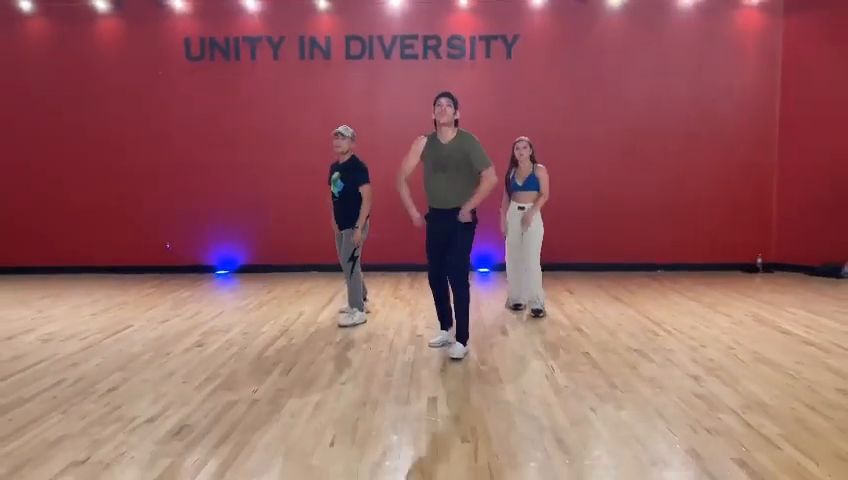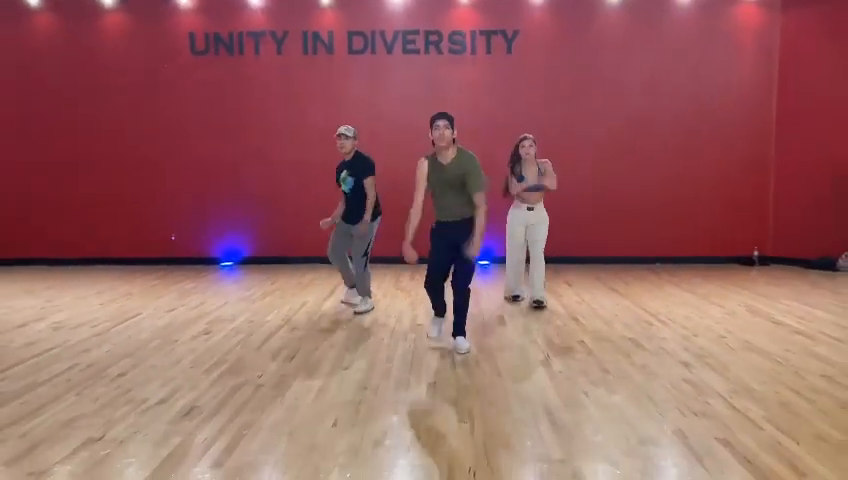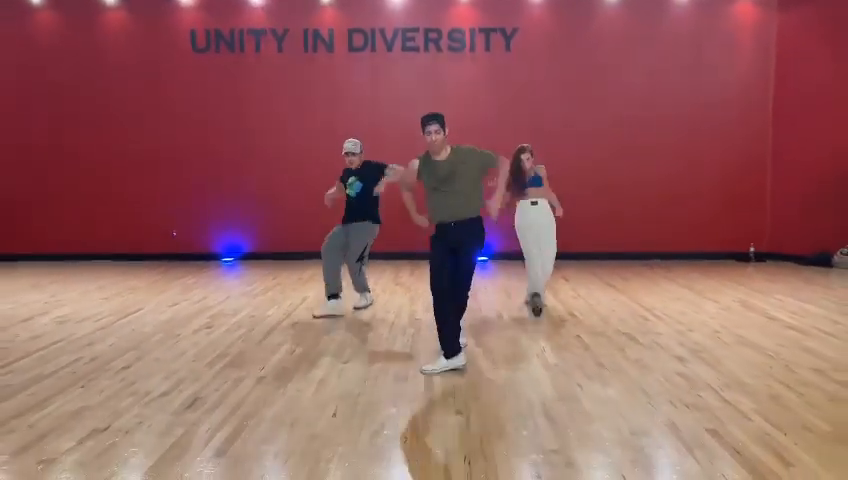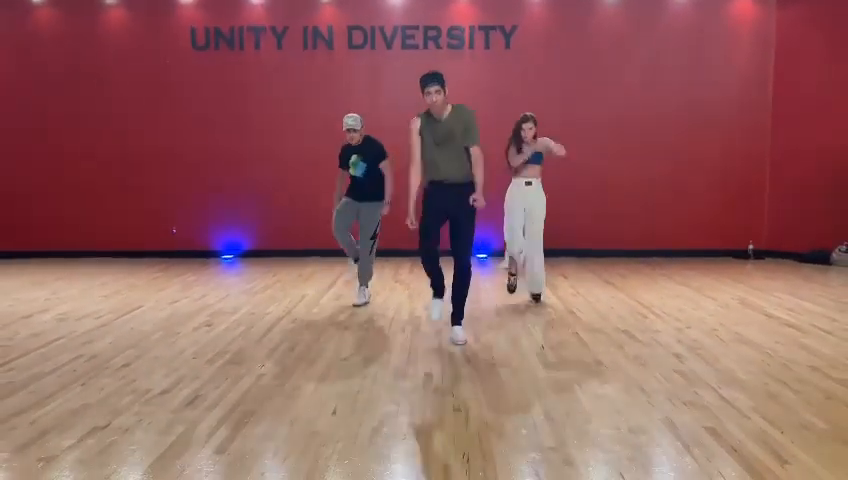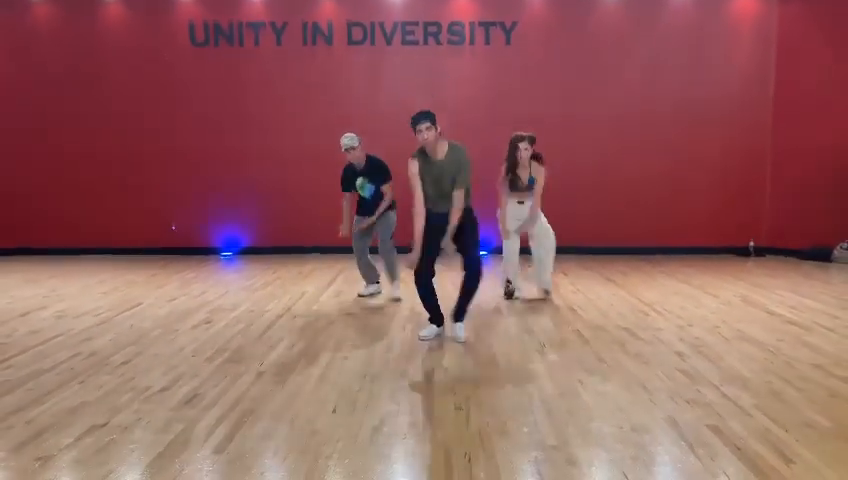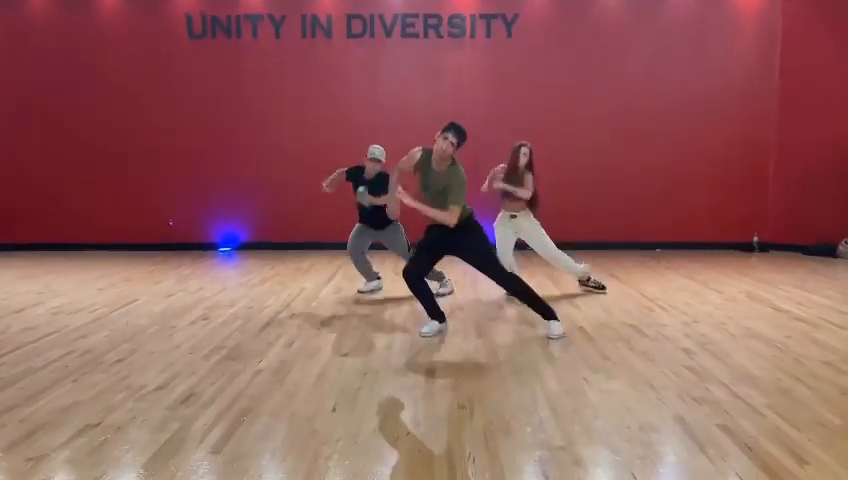
dt=0.3s
person 1, frame 1
left shoulder: (469, 142)
right shoulder: (423, 143)
left elbow: (491, 177)
right elbow: (401, 177)
left wrist: (469, 206)
right wrist: (412, 208)
left hip: (462, 219)
right hip: (435, 217)
left knee: (458, 276)
right knee: (436, 277)
left ankle: (460, 339)
right ankle: (446, 327)
person 1, frame 2
left shoulder: (468, 161)
right shoulder: (425, 163)
left elbow: (481, 204)
right elbow: (418, 203)
left wrist: (476, 240)
right wrist: (407, 241)
left hip: (468, 226)
right hip: (443, 228)
left knee: (461, 283)
right knee: (433, 281)
left ankle: (459, 334)
right ankle: (439, 314)
person 1, frame 3
left shoulder: (466, 155)
right shoulder: (417, 165)
left elbow: (502, 161)
right elbow: (404, 188)
left wrist: (498, 196)
right wrist: (416, 215)
left hip: (470, 228)
right hip: (442, 231)
left knee: (461, 281)
right knee: (440, 287)
left ankle: (454, 328)
right ankle: (452, 351)
person 1, frame 4
left shoulder: (465, 115)
right shoulder: (419, 123)
left elbow: (476, 154)
right elbow: (416, 166)
left wrist: (479, 191)
right wrist: (411, 208)
left hip: (464, 191)
right hip: (435, 191)
left knee: (463, 258)
right knee: (426, 245)
left ankle: (457, 321)
right ankle: (438, 292)
person 1, frame 5
left shoulder: (459, 154)
right shoulder: (415, 162)
left elbow: (460, 198)
right elbow: (419, 203)
left wrist: (449, 237)
right wrist: (417, 248)
left hip: (461, 218)
right hip: (433, 220)
left knee: (474, 270)
right knee: (422, 275)
left ankle: (458, 319)
right ankle: (436, 322)
person 1, frame 6
left shoulder: (456, 176)
right shoulder: (419, 155)
left elbow: (451, 219)
right elbow: (397, 171)
left wrist: (413, 203)
right wrist: (394, 197)
left hip: (465, 229)
right hip: (437, 230)
left knee: (501, 276)
right knee: (411, 274)
left ankle: (550, 317)
right ankle: (438, 320)
person 2, frame 1
left shoulder: (358, 167)
right shoulder: (335, 167)
left elbow: (367, 199)
left wrist: (358, 229)
right wrist: (334, 221)
left hip: (355, 225)
right hip: (341, 224)
left knee: (350, 264)
right knee: (347, 264)
left ankle: (358, 311)
right ankle: (360, 301)
person 2, frame 2
left shoulder: (364, 162)
right shoulder: (341, 167)
left elbow: (371, 191)
left wrist: (367, 218)
right wrist: (332, 218)
left hip: (365, 218)
right hip: (347, 218)
left knee: (359, 258)
right knee: (334, 253)
left ankle: (366, 299)
right ankle: (353, 289)
person 2, frame 3
left shoulder: (373, 168)
right shoulder: (346, 173)
left elbow: (399, 171)
right elbow: (338, 188)
left wrist: (383, 181)
right wrist: (331, 193)
left hip: (366, 223)
right hip: (347, 224)
left knee: (354, 260)
right knee: (328, 252)
left ankle: (365, 295)
right ankle: (334, 301)
person 2, frame 4
left shoulder: (374, 146)
right shoulder: (345, 150)
left elbow: (388, 173)
left wrist: (387, 202)
right wrist: (337, 197)
left hip: (374, 201)
right hip: (353, 199)
left knee: (367, 244)
right knee: (338, 227)
left ankle: (363, 287)
right ankle: (357, 259)
person 2, frame 5
left shoulder: (378, 166)
right shoulder: (347, 173)
left elbow: (389, 195)
right elbow: (347, 199)
left wrist: (374, 217)
right wrist: (346, 223)
left hip: (384, 212)
right hip: (363, 215)
left knee: (385, 246)
right knee: (359, 250)
left ankle: (394, 282)
right ankle: (373, 283)
person 2, frame 6
left shoulder: (385, 180)
right shoulder: (355, 172)
left elbow: (394, 214)
right elbow: (342, 173)
left wrist: (373, 200)
right wrist: (329, 182)
left hip: (387, 225)
right hip: (365, 225)
left knee: (409, 256)
right knee: (353, 250)
left ankle: (442, 280)
right ankle: (373, 280)
person 3, frame 1
left shoulder: (540, 170)
right shoulder: (511, 172)
left elbow: (545, 195)
right elbow: (505, 198)
left wrist: (531, 212)
right wrist: (504, 218)
left hip: (533, 217)
right hip: (513, 215)
left knee: (532, 260)
right knee: (514, 259)
left ankle: (537, 303)
right ankle: (517, 298)
person 3, frame 2
left shoulder: (545, 165)
right shoulder: (514, 168)
left elbow: (553, 185)
right elbow: (513, 190)
left wrist: (538, 180)
right wrist: (527, 182)
left hip: (538, 214)
right hip: (518, 213)
left knee: (537, 254)
right knee: (515, 254)
left ankle: (538, 295)
right ankle: (514, 290)
person 3, frame 3
left shoulder: (540, 171)
right shoulder: (514, 177)
left elbow: (548, 191)
right elbow: (507, 196)
left wrist: (557, 207)
left hip: (544, 214)
right hip: (524, 215)
left knee: (547, 255)
right knee: (533, 255)
left ankle: (536, 293)
right ankle: (534, 293)
person 3, frame 4
left shoulder: (542, 143)
right shoulder: (514, 146)
left elbow: (561, 152)
right elbow: (513, 162)
left wrist: (546, 147)
right wrist: (531, 150)
left hip: (536, 192)
right hip: (516, 191)
left knee: (535, 238)
right knee: (513, 230)
left ankle: (535, 286)
right ankle: (514, 265)
person 3, frame 5
left shoulder: (538, 169)
right shoulder: (507, 168)
left elbow: (537, 197)
right elbow: (503, 198)
left wrist: (530, 223)
right wrist: (503, 223)
left hip: (530, 208)
right hip: (509, 208)
left knee: (547, 241)
right knee: (511, 249)
left ankle: (544, 282)
right ankle: (510, 284)
person 3, frame 6
left shoulder: (527, 176)
right shoulder: (504, 170)
left elbow: (527, 195)
right elbow: (493, 175)
left wrist: (505, 186)
right wrist: (487, 184)
left hip: (524, 220)
right hip: (504, 220)
left knee: (550, 251)
right knee: (504, 257)
left ankle: (583, 276)
